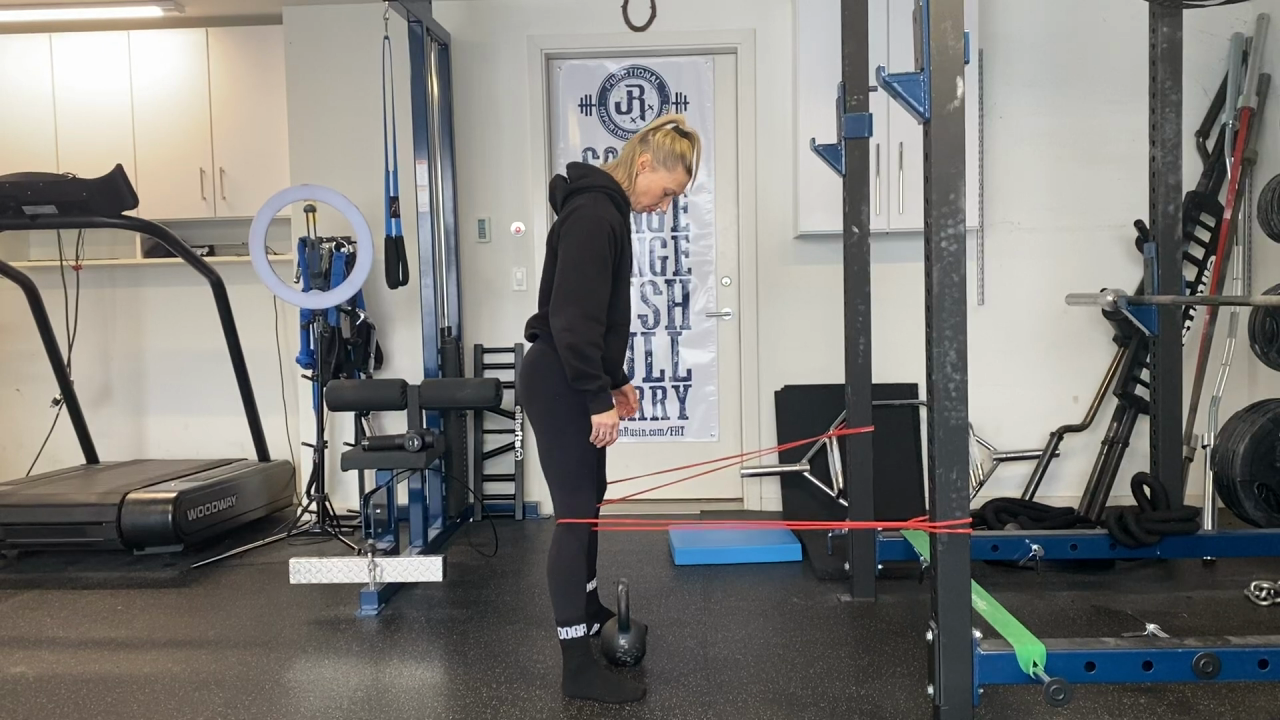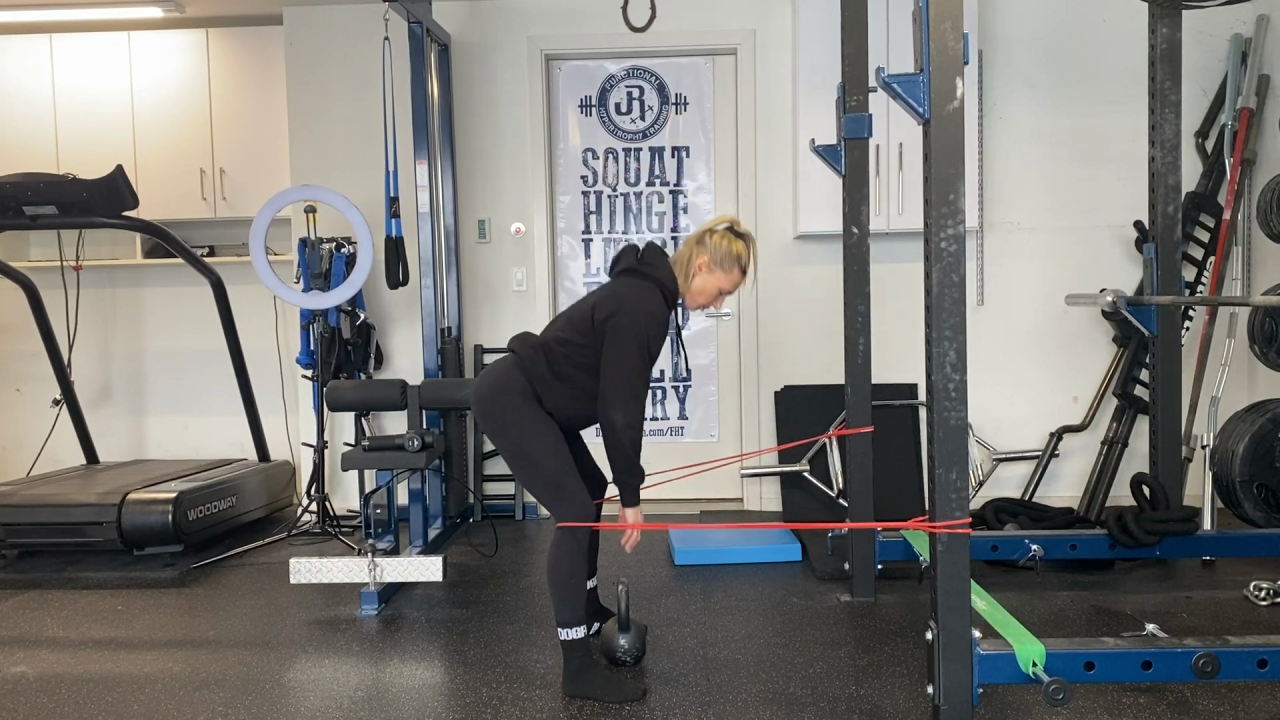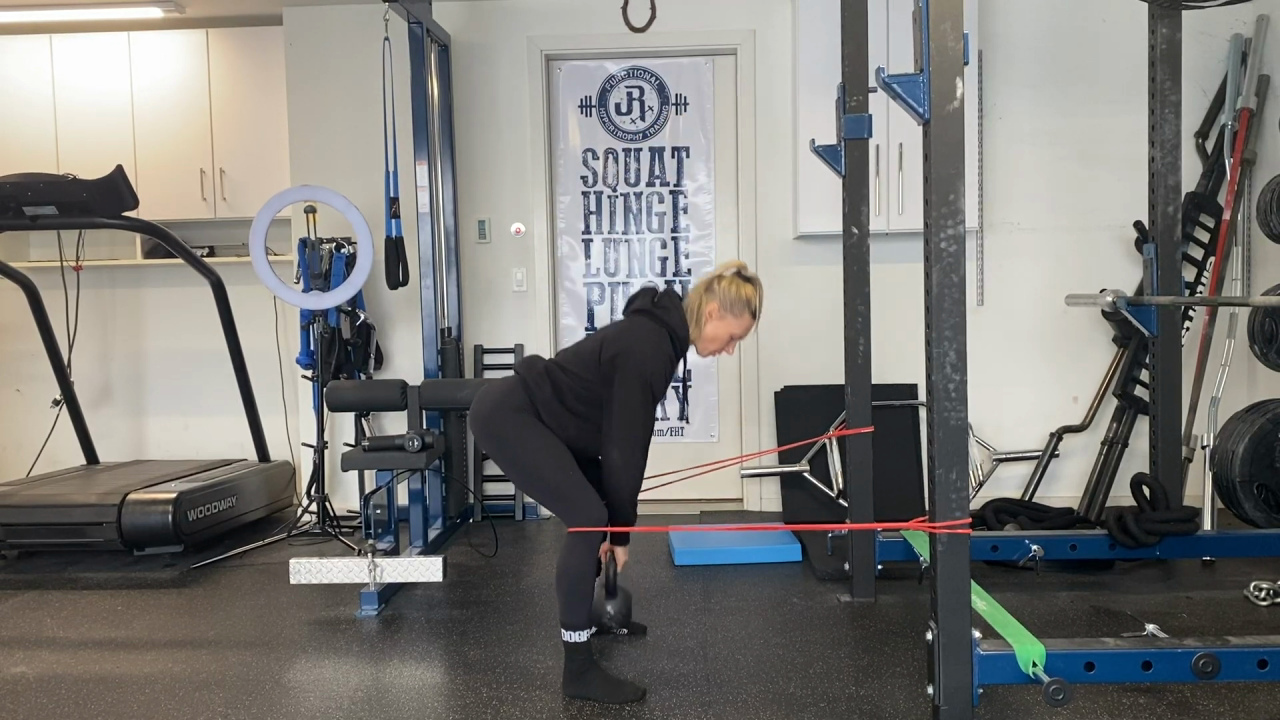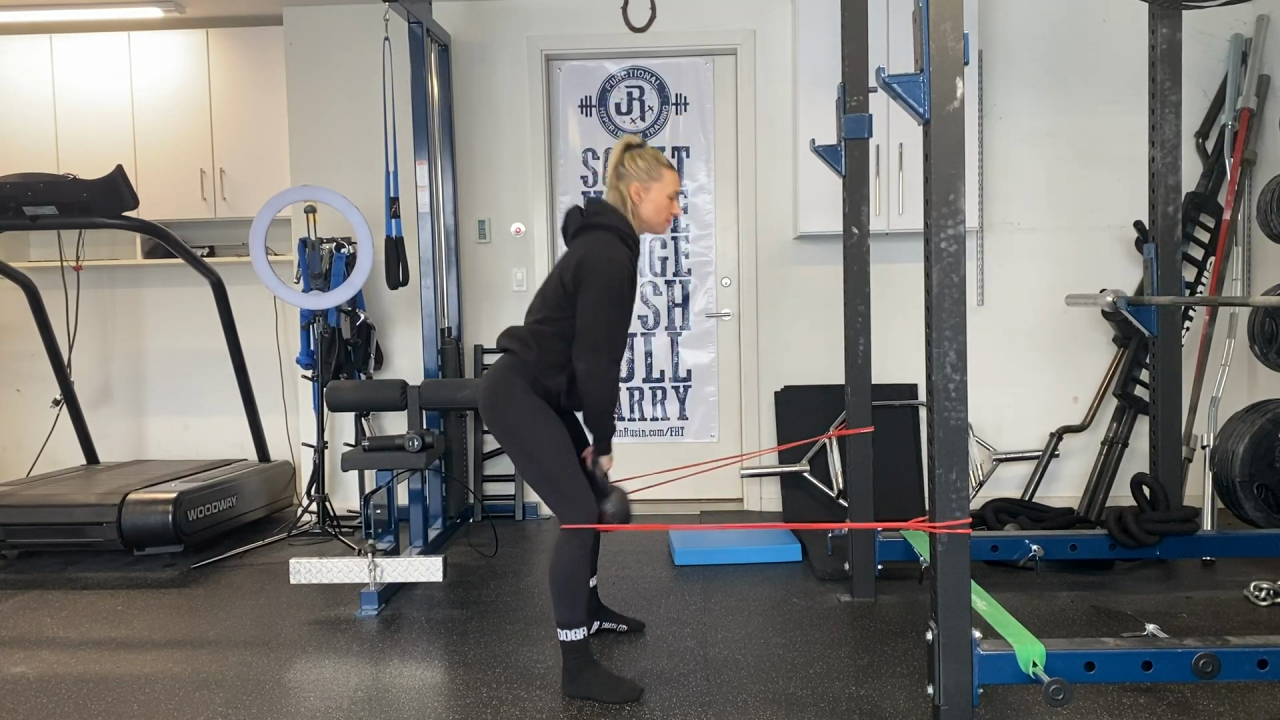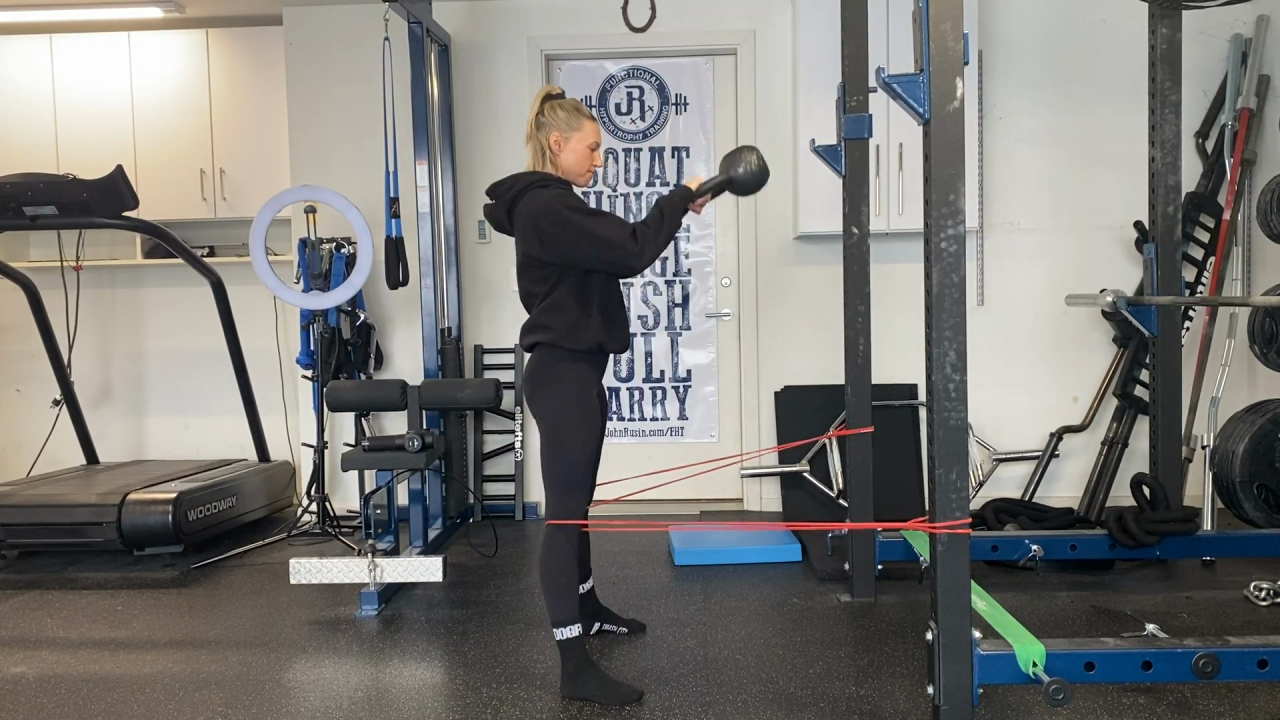
dt=1s
person 1, frame 1
left shoulder: (605, 210)
right shoulder: (592, 215)
right elbow: (572, 318)
left wrist: (615, 380)
right wrist: (599, 398)
left hip: (571, 381)
right hip: (560, 384)
left knee: (589, 500)
right knee: (575, 512)
left ankle: (590, 615)
right ankle: (579, 666)
person 1, frame 2
left shoulder: (646, 293)
right shoulder: (640, 307)
left elbow: (622, 399)
right elbow: (620, 408)
left wrist: (624, 485)
right wrist: (631, 496)
left hip: (535, 398)
right hip: (510, 399)
left knee: (590, 494)
right knee: (574, 512)
left ankle: (590, 614)
right ankle: (578, 666)
person 1, frame 3
left shoulder: (659, 336)
right shoulder: (646, 349)
left elbow: (627, 439)
right elbow: (623, 446)
left wrist: (619, 524)
right wrist: (621, 533)
left hip: (527, 413)
right hip: (505, 416)
left knee: (597, 505)
right knee: (588, 517)
left ankle: (591, 613)
right ankle: (579, 669)
person 1, frame 4
left shoulder: (607, 243)
right shoulder: (608, 255)
left elbow: (593, 352)
right elbow: (596, 360)
left wrist: (597, 435)
right wrist: (603, 439)
left hip: (538, 390)
right hip: (518, 394)
left knee: (588, 497)
right knee: (578, 512)
left ankle: (589, 608)
right ankle: (576, 665)
person 1, frame 5
left shoulder: (550, 204)
right shoulder: (545, 207)
left elbow: (615, 249)
right elbow: (629, 252)
left wrist: (676, 206)
right wrist: (679, 198)
left hip: (574, 370)
right hip: (563, 374)
left knee: (577, 503)
right knee: (565, 513)
left ankle: (586, 608)
right ankle: (575, 667)
